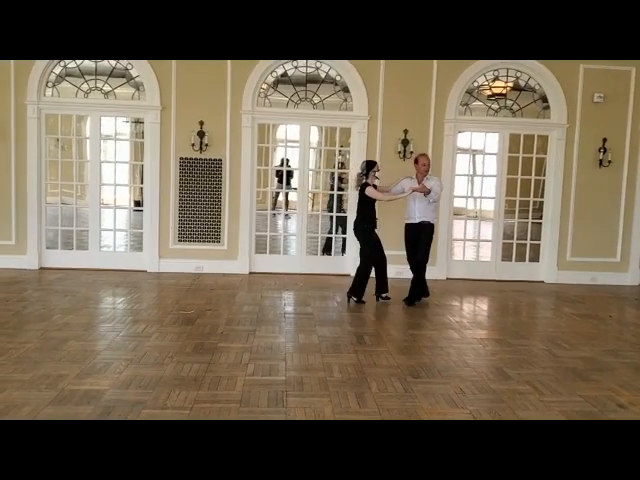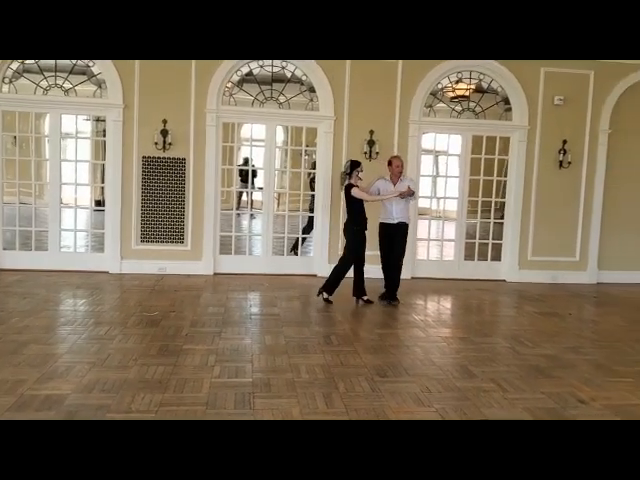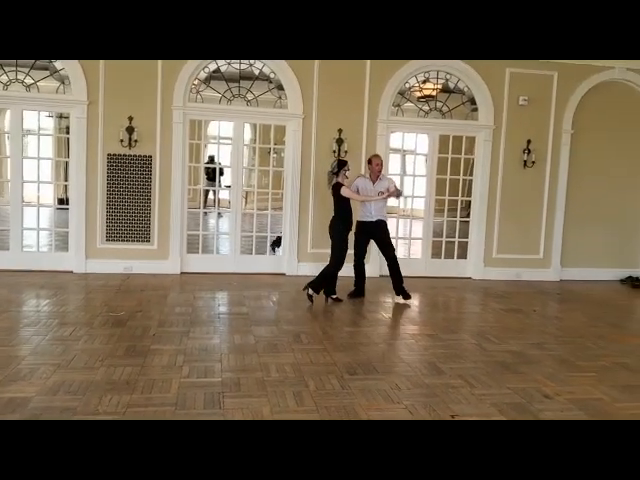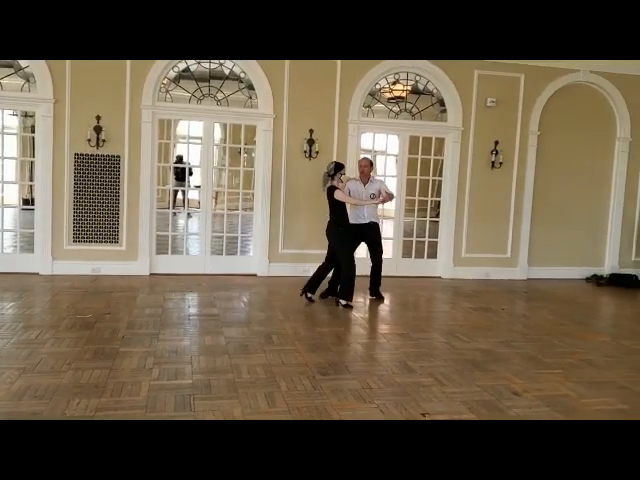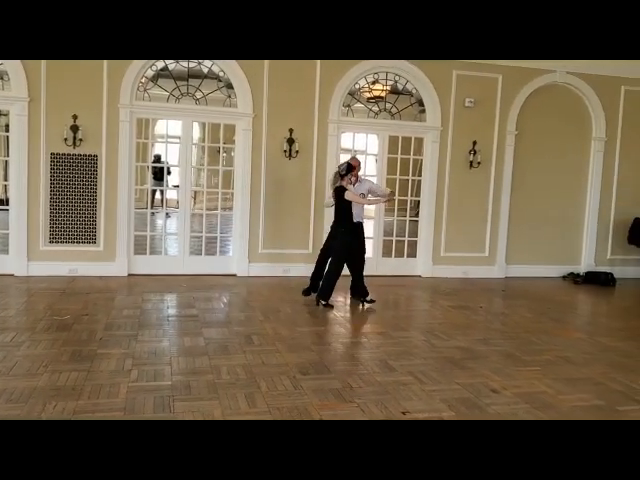
dt=0.4s
person 1, frame 1
left shoulder: (435, 181)
right shoulder: (406, 181)
left elbow: (436, 197)
right elbow: (390, 193)
left wrist: (428, 191)
left hip: (426, 225)
right hip: (410, 225)
left knee: (420, 260)
right knee: (412, 260)
left ankle: (414, 294)
right ankle: (422, 290)
person 1, frame 2
left shoulder: (408, 182)
right shoulder: (381, 183)
left elbow: (413, 195)
left wrist: (410, 193)
left hip: (402, 225)
right hip: (385, 224)
left knee: (397, 259)
right knee: (385, 259)
left ankle: (392, 293)
right ankle: (389, 290)
person 1, frame 3
left shoulder: (388, 181)
right shoulder: (360, 181)
left elbow: (395, 192)
left wrist: (394, 192)
left hip: (380, 223)
right hip: (363, 223)
left knee: (390, 256)
right knee: (358, 257)
left ankle: (400, 289)
right ankle: (359, 289)
person 1, frame 4
left shoulder: (378, 184)
right shoulder: (351, 183)
left elbow: (387, 193)
left wrist: (388, 197)
left hip: (372, 226)
right hip: (355, 225)
left knee: (377, 259)
left ankle: (374, 290)
right ankle: (331, 288)
person 1, frame 5
left shoulder: (366, 183)
left elbow: (379, 191)
right elbow: (328, 202)
left wrist: (389, 194)
left hip: (357, 226)
left knee: (359, 258)
right knee: (324, 254)
left ankle: (356, 289)
right ankle: (313, 286)
person 2, frame 1
left shoulder: (371, 187)
right shoulder: (366, 187)
right elbow: (385, 198)
right wrist: (406, 193)
left hip: (368, 228)
right hip: (363, 228)
left knee: (380, 259)
right knee: (367, 261)
left ankle: (381, 291)
right ankle: (354, 294)
person 2, frame 2
left shoulder: (354, 187)
right shoulder: (351, 188)
left elbow: (367, 191)
right elbow: (370, 198)
right wrist: (392, 195)
left hip: (357, 229)
right hip: (353, 229)
left knee: (359, 262)
right knee: (346, 261)
left ankle: (360, 294)
right ankle: (325, 290)
person 2, frame 3
left shoulder: (339, 186)
right shoulder: (340, 187)
left elbow: (354, 195)
right elbow: (359, 198)
right wrist: (381, 197)
left hip: (339, 228)
right hip: (338, 228)
left knee: (335, 262)
right knee: (337, 262)
left ankle: (330, 292)
right ankle: (312, 287)
person 2, frame 4
left shoulder: (333, 189)
right shoulder: (334, 191)
left elbow: (349, 200)
right elbow: (354, 202)
right wrist: (376, 201)
left hip: (337, 230)
right hip: (337, 231)
left knee: (330, 262)
right knee: (348, 265)
left ankle: (309, 290)
right ankle: (344, 298)
person 2, frame 5
left shoulder: (339, 189)
right shoulder: (344, 191)
right elbow: (366, 202)
right wrist: (385, 199)
left hip: (344, 231)
right hip: (341, 232)
right knee: (336, 264)
left ankle: (361, 294)
right ankle: (322, 298)
